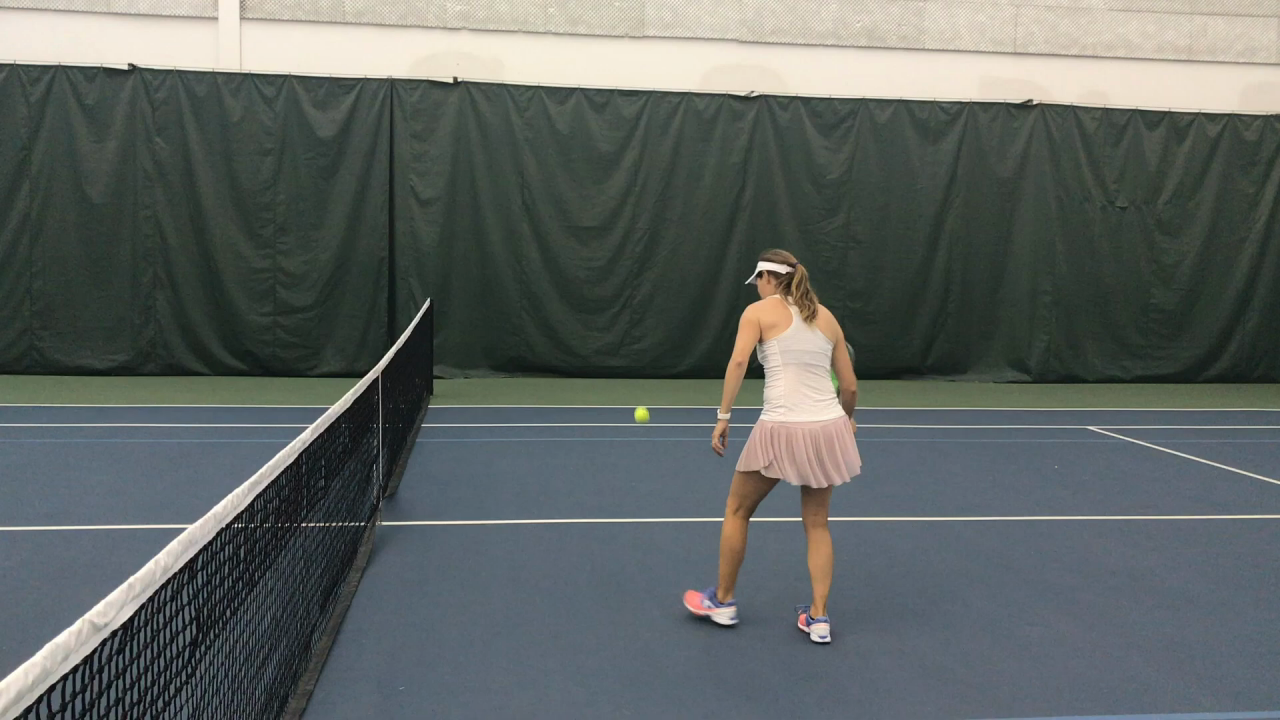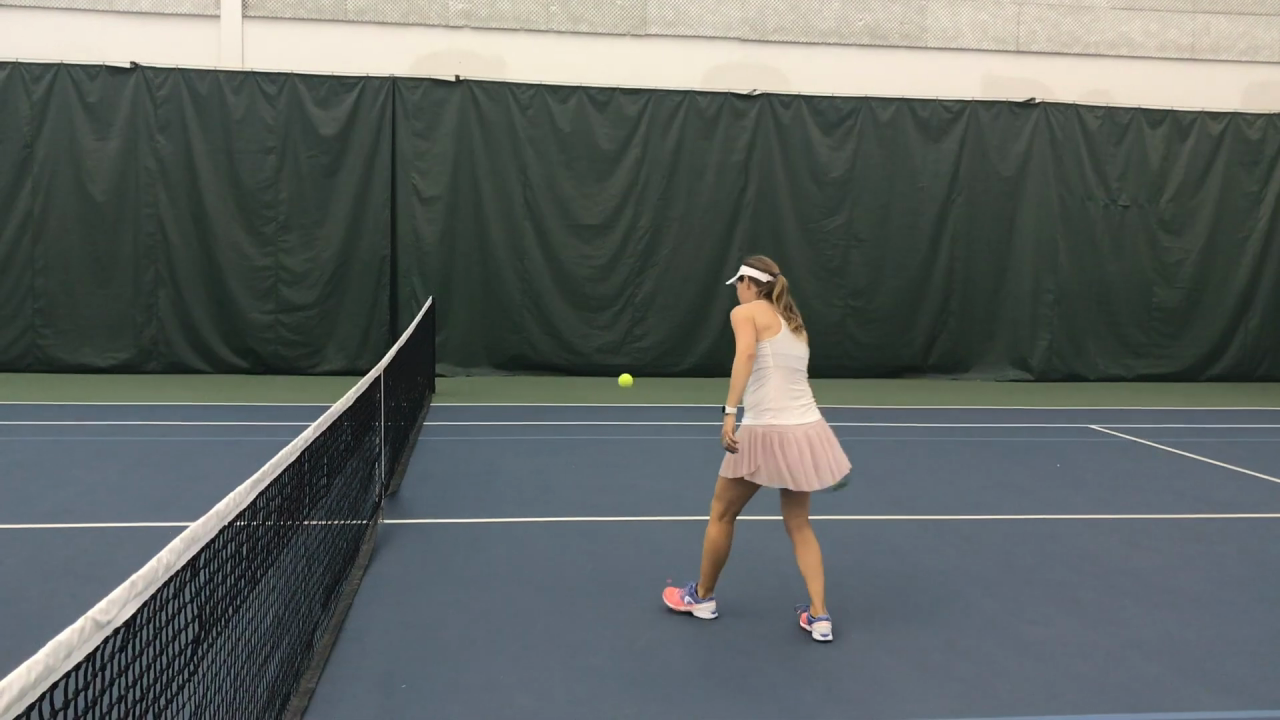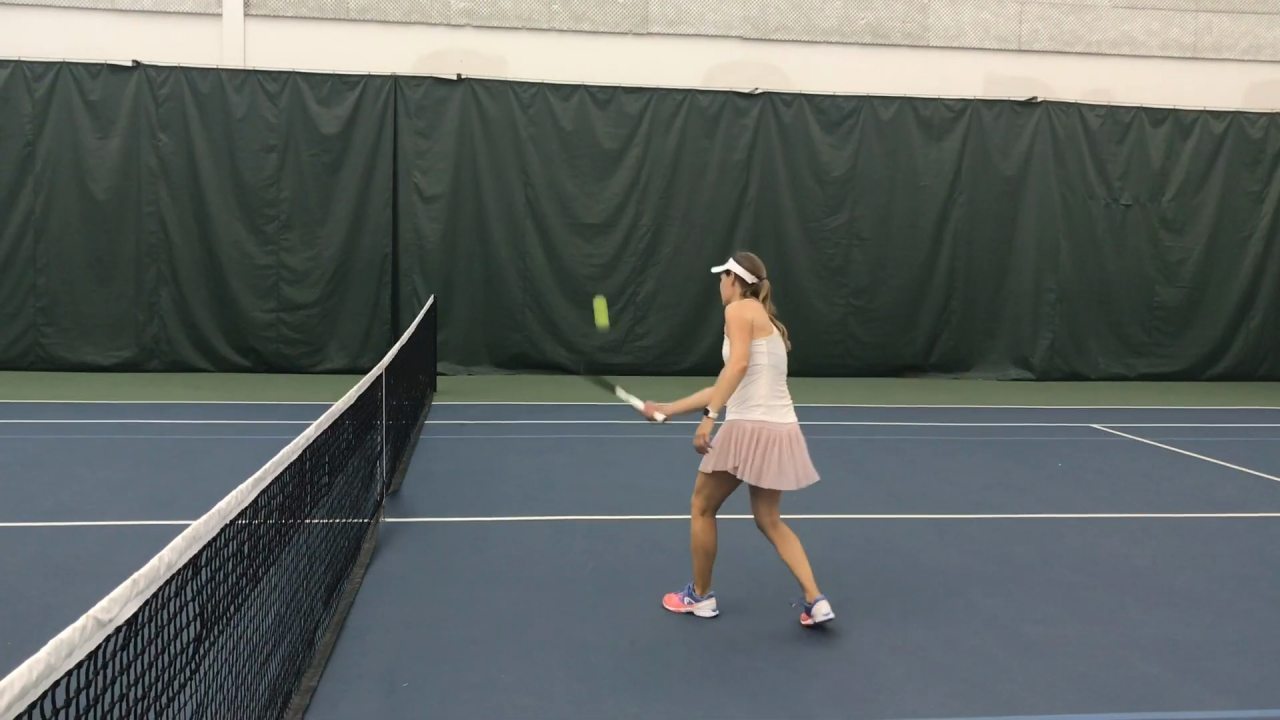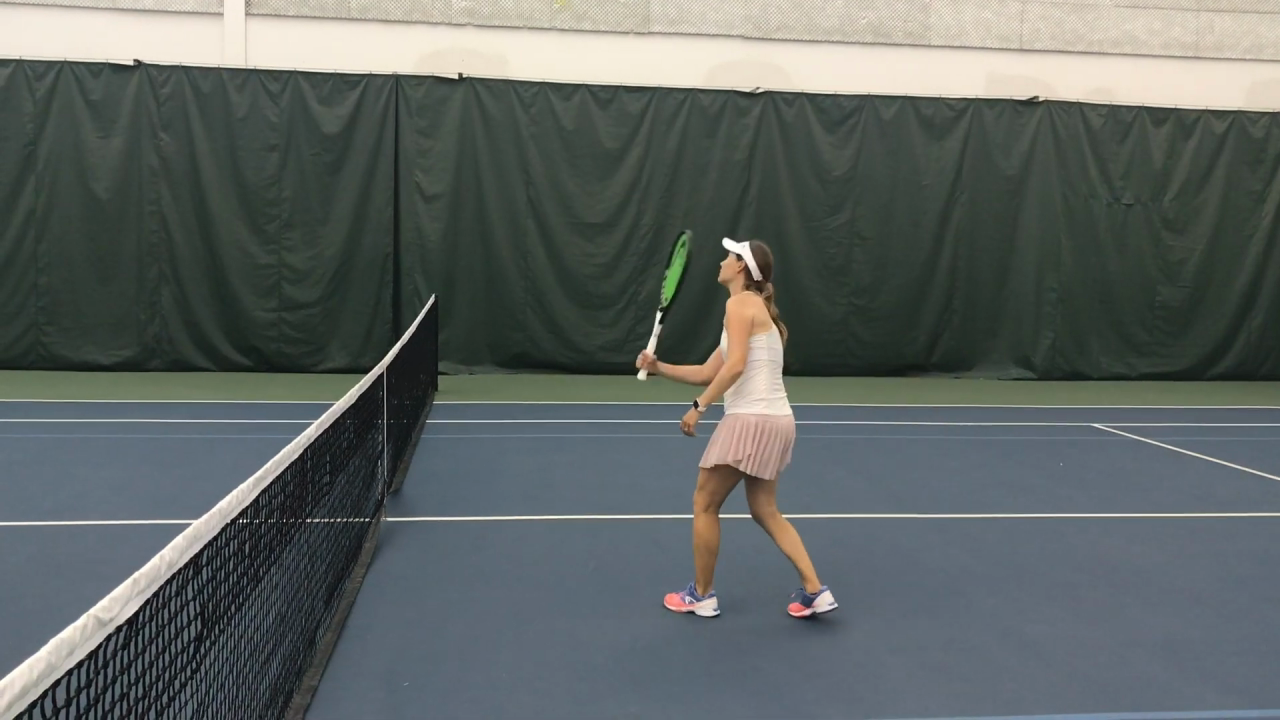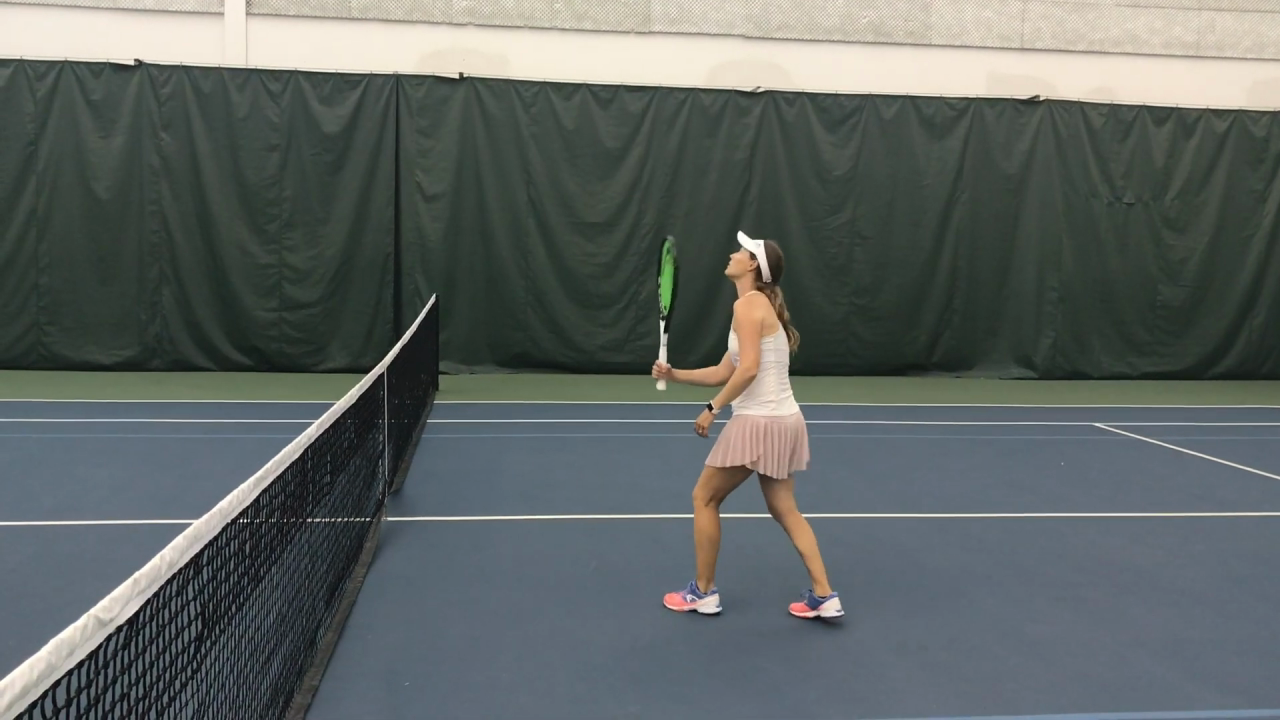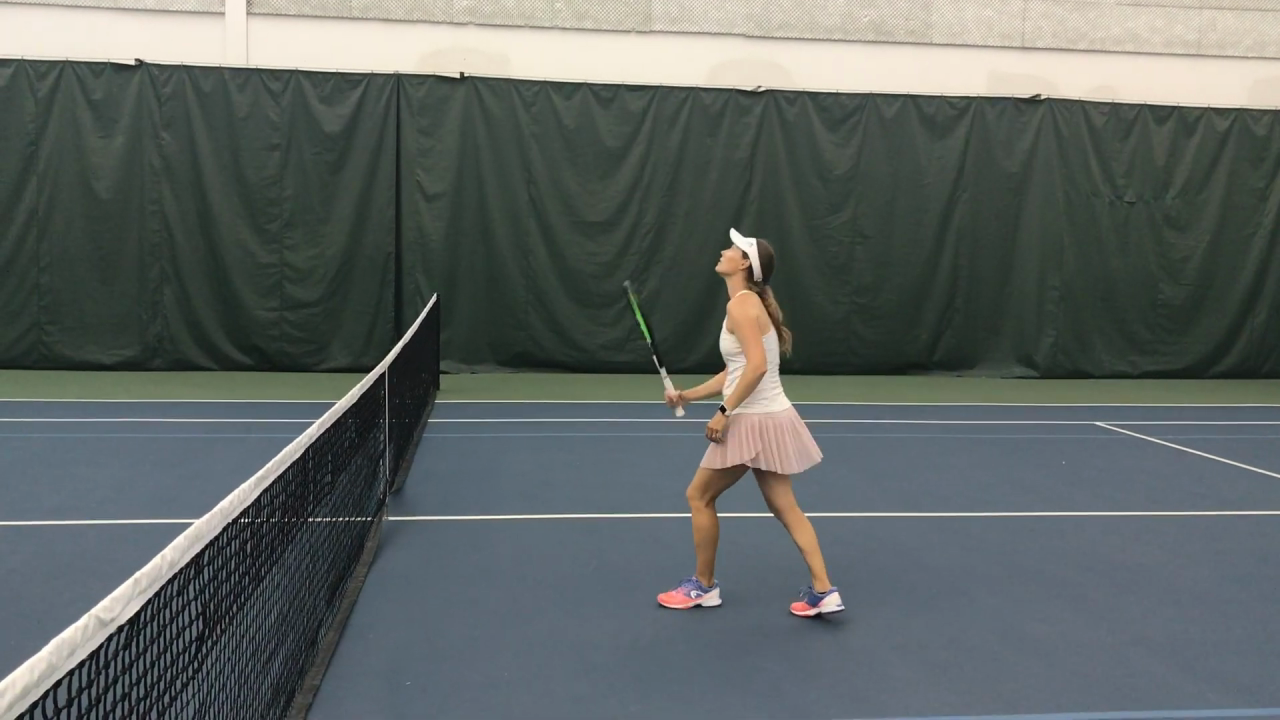
dt=0.2s
person 1, frame 1
left shoulder: (758, 311)
right shoulder: (826, 317)
left elbow: (738, 362)
right elbow: (849, 385)
left wrist: (723, 416)
right wrist: (848, 419)
left hip: (782, 430)
right hip: (827, 427)
left knee: (736, 511)
right knee: (816, 524)
left ankle: (722, 601)
right ankle: (818, 617)
person 1, frame 2
left shoulder: (746, 312)
right shoulder: (794, 325)
left elbow: (745, 356)
left wrist: (729, 413)
left hip: (766, 433)
right hip: (807, 431)
left knee: (722, 514)
right knee: (798, 526)
left ankle: (701, 596)
right ankle: (819, 616)
person 1, frame 3
left shoulder: (740, 310)
right shoulder: (765, 320)
left elbow: (739, 365)
right elbow: (720, 389)
left wrist: (709, 419)
right wrist: (666, 409)
left hip: (751, 429)
right hip: (781, 430)
left knee: (701, 507)
right knee: (770, 521)
left ankle: (700, 596)
right ankle: (816, 600)
person 1, frame 4
left shoulder: (740, 302)
right shoulder: (755, 307)
left elbow: (735, 367)
right elbow: (707, 372)
left wrist: (697, 407)
right wrist: (659, 367)
left hip: (750, 423)
right hip: (776, 422)
left knee: (704, 505)
right knee: (766, 512)
left ankle: (701, 595)
right ankle: (815, 591)
person 1, frame 5
left shoulder: (748, 304)
right shoulder: (759, 306)
left elbow: (748, 369)
right elbow: (725, 372)
left wrist: (711, 409)
right wrist: (675, 373)
left hip: (758, 423)
right hip: (782, 421)
left knee: (704, 498)
right knee: (785, 510)
left ankle: (703, 591)
right ankle: (824, 596)
person 1, frame 6
left shoulder: (744, 304)
right shoulder: (745, 305)
left elbow: (758, 367)
left wrist: (724, 413)
right wrist: (687, 395)
left hip: (753, 422)
right hip: (769, 418)
left knee: (699, 497)
right knee: (785, 506)
left ankle: (704, 586)
right ankle: (823, 591)
